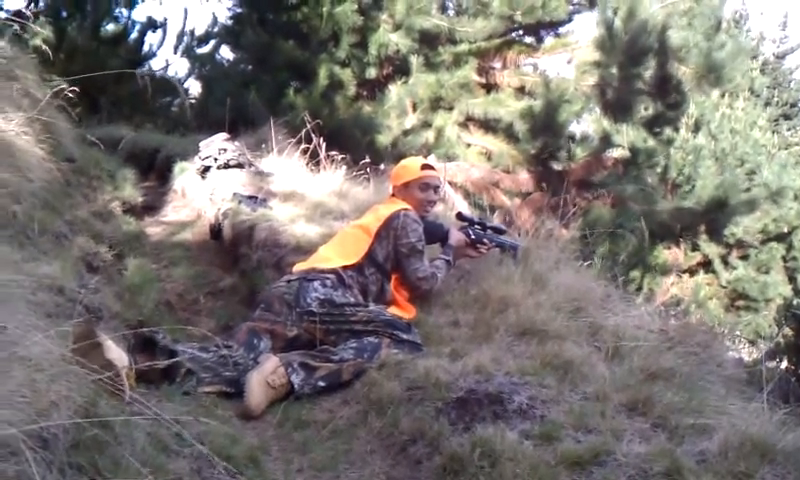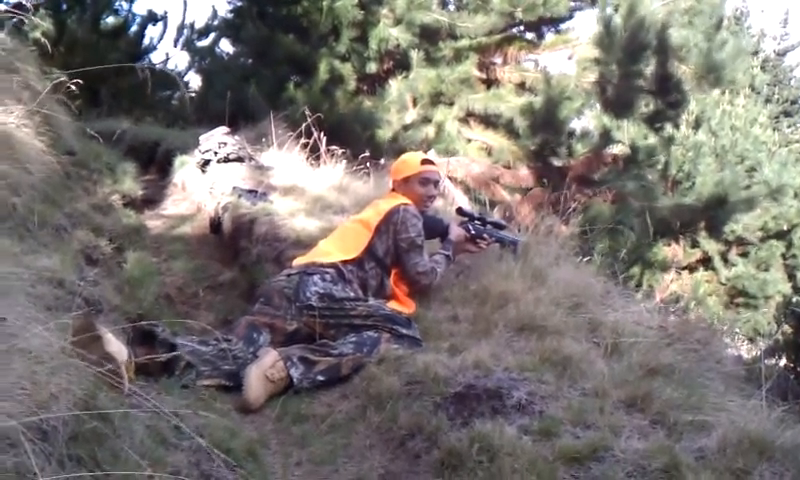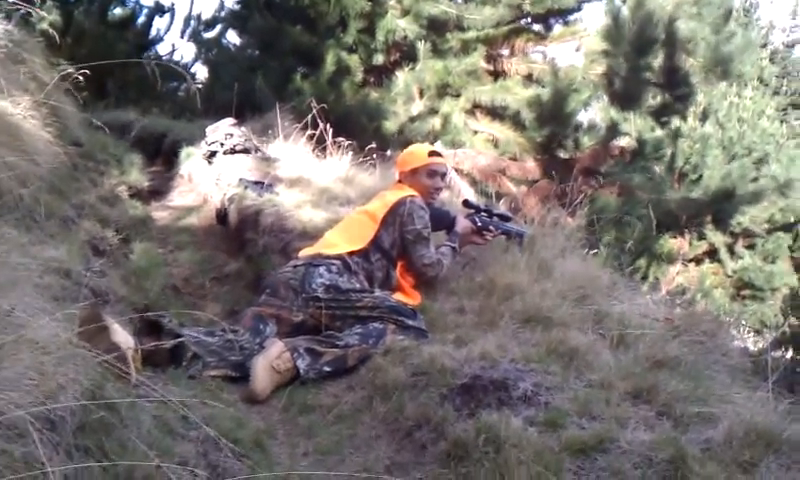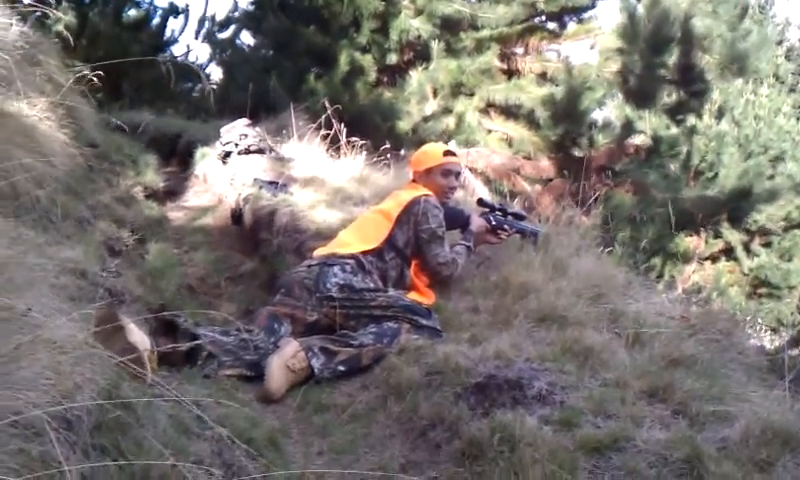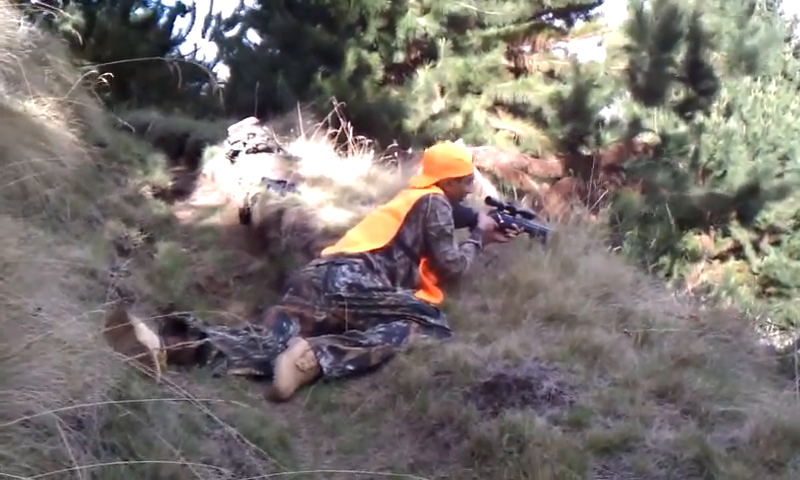
dt=0.4s
person 1, frame 1
left shoulder: (379, 215)
right shoulder: (404, 217)
left elbow: (396, 271)
right elbow: (421, 282)
left wrist: (453, 252)
right wrist: (449, 252)
left hip: (297, 289)
right hip: (327, 295)
left knee: (240, 356)
right knee: (400, 341)
left ankle: (147, 354)
right ankle: (288, 373)
person 1, frame 2
left shoulder: (380, 210)
right shoulder: (404, 212)
left elbow: (397, 267)
right elbow: (420, 277)
left wrist: (454, 248)
right wrist: (448, 248)
left hip: (297, 283)
right hip: (327, 289)
left knee: (239, 350)
right knee: (400, 336)
left ankle: (152, 347)
right ankle: (288, 366)
person 1, frame 3
left shoulder: (389, 200)
right shoulder: (411, 203)
left elbow: (401, 255)
right elbow: (427, 269)
left wrist: (459, 240)
right wrist: (456, 239)
left hip: (305, 273)
right hip: (335, 279)
left knee: (248, 340)
right knee: (407, 328)
left ankle: (163, 342)
right ankle: (297, 357)
person 1, frame 4
left shoulder: (401, 200)
right shoulder: (425, 203)
left elbow: (416, 256)
right elbow: (440, 268)
left wrist: (471, 239)
right wrist: (469, 238)
left hip: (317, 273)
right hip: (348, 279)
left knee: (260, 340)
right knee: (420, 327)
left ankle: (176, 340)
right ankle: (309, 358)
person 1, frame 5
left shoulder: (408, 197)
right shoulder: (433, 201)
left elbow: (427, 252)
right elbow: (450, 266)
left wrist: (479, 237)
right wrist: (477, 237)
left hip: (328, 272)
right hip: (357, 279)
left knee: (267, 338)
right knee: (430, 328)
right ankle: (317, 356)
